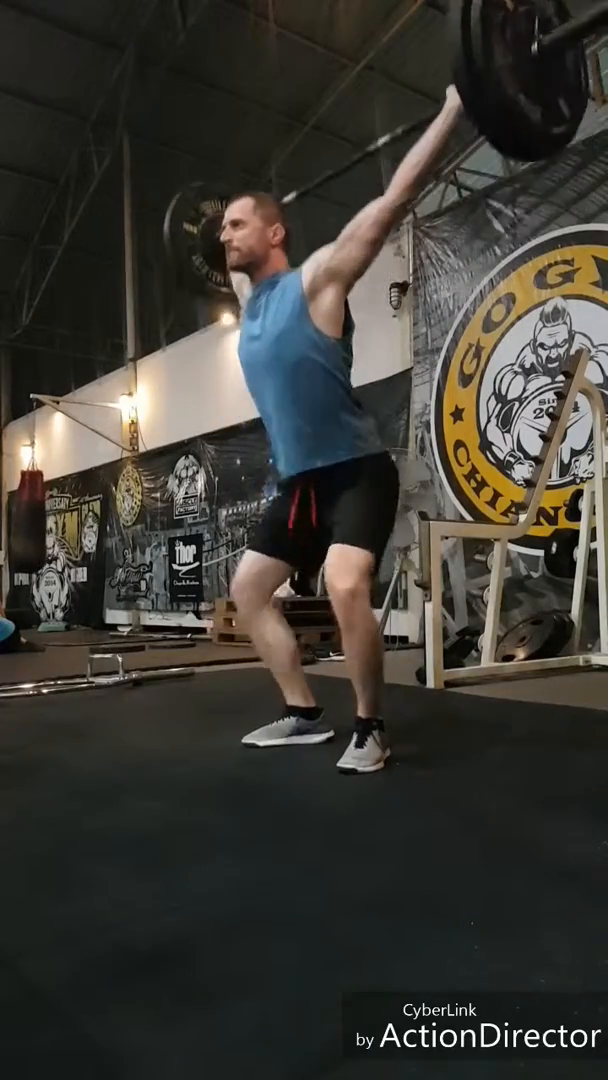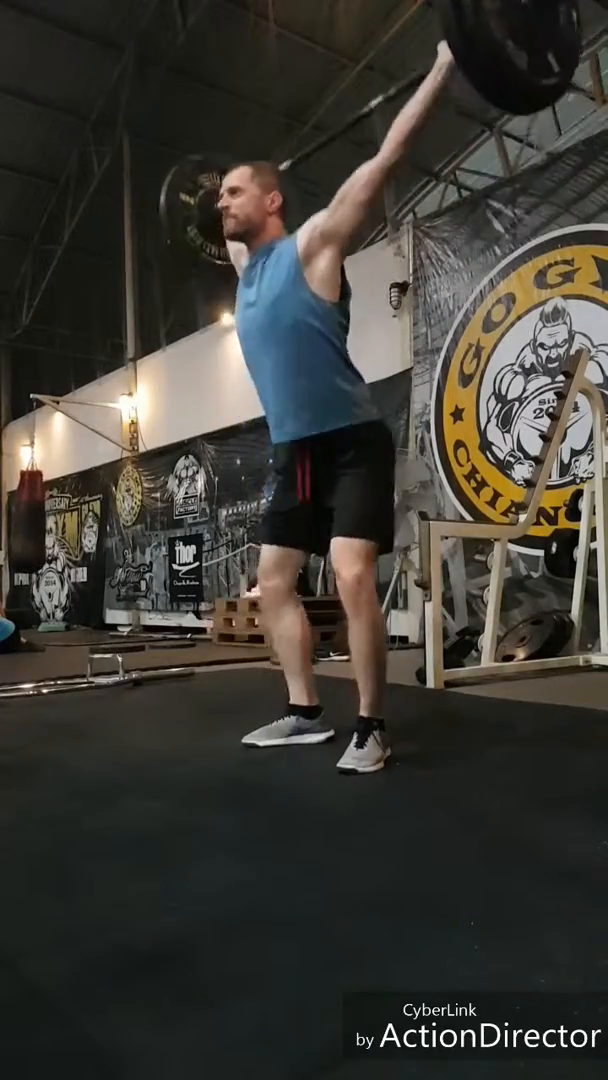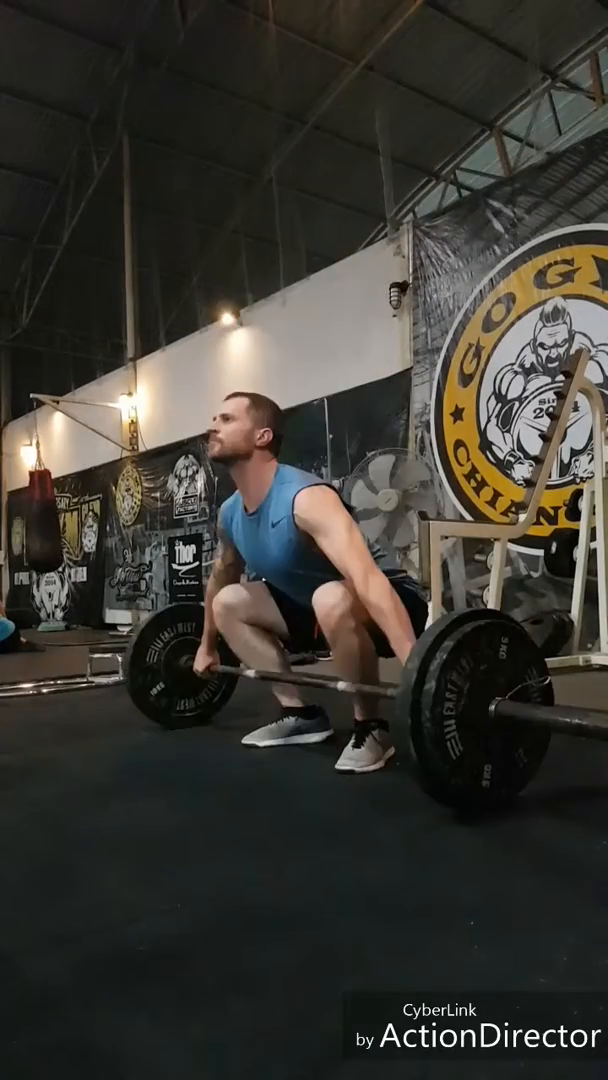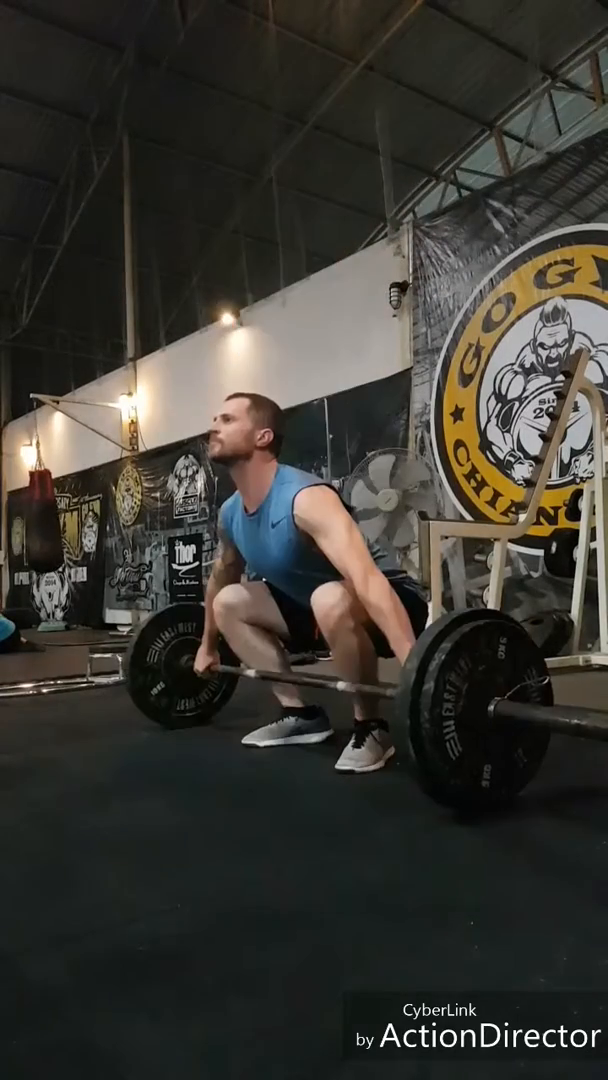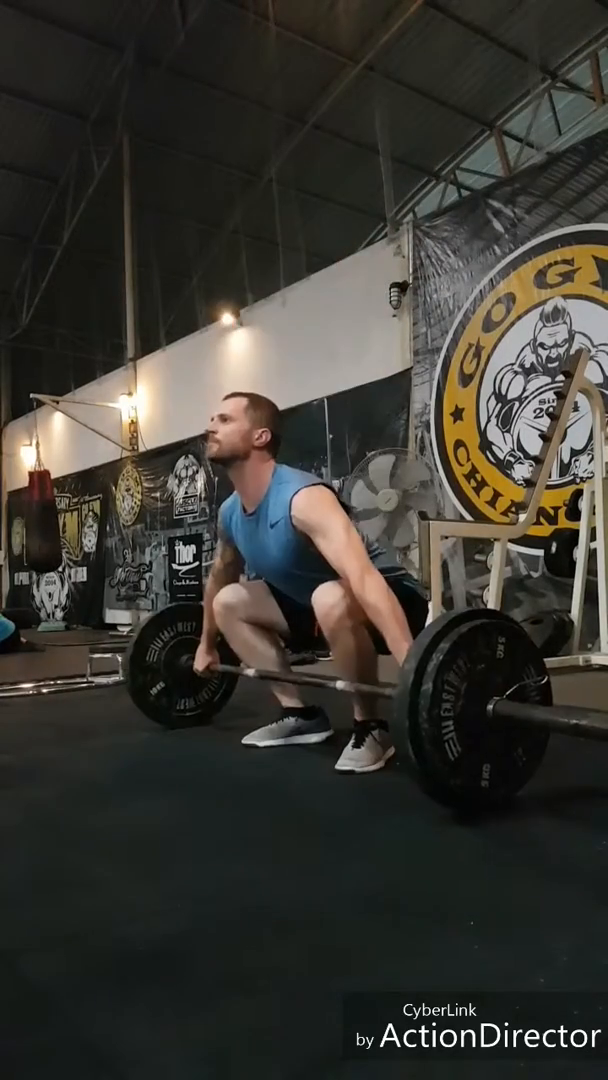
dt=0.2s
person 1, frame 1
left shoulder: (314, 281)
right shoulder: (251, 300)
left elbow: (390, 203)
right elbow: (238, 272)
left wrist: (450, 112)
left hip: (355, 471)
right hip: (296, 481)
left knee: (345, 589)
right knee: (248, 591)
left ankle: (369, 730)
right ankle: (303, 714)
person 1, frame 2
left shoulder: (310, 250)
right shoulder: (252, 286)
left elbow: (377, 167)
left wrist: (440, 73)
left hip: (357, 450)
right hip: (301, 455)
left knee: (352, 581)
right knee: (272, 584)
left ankle: (372, 729)
right ankle: (304, 713)
person 1, frame 3
left shoulder: (305, 498)
right shoulder: (231, 512)
left elbow: (367, 579)
right elbow: (220, 579)
right wrist: (207, 646)
left hip: (386, 605)
left knee: (334, 601)
right knee: (227, 605)
left ankle: (371, 728)
right ankle: (300, 713)
person 1, frame 4
left shoulder: (305, 499)
right shoulder: (231, 513)
left elbow: (367, 580)
right elbow: (220, 579)
right wrist: (207, 646)
left hip: (386, 606)
left knee: (333, 602)
right knee: (228, 604)
left ankle: (371, 728)
right ankle: (300, 714)
person 1, frame 5
left shoulder: (303, 498)
right shoulder: (231, 512)
left elbow: (365, 580)
right elbow: (219, 578)
right wrist: (206, 646)
left hip: (389, 599)
left knee: (333, 601)
right knee: (228, 604)
left ankle: (371, 729)
right ankle: (300, 714)
